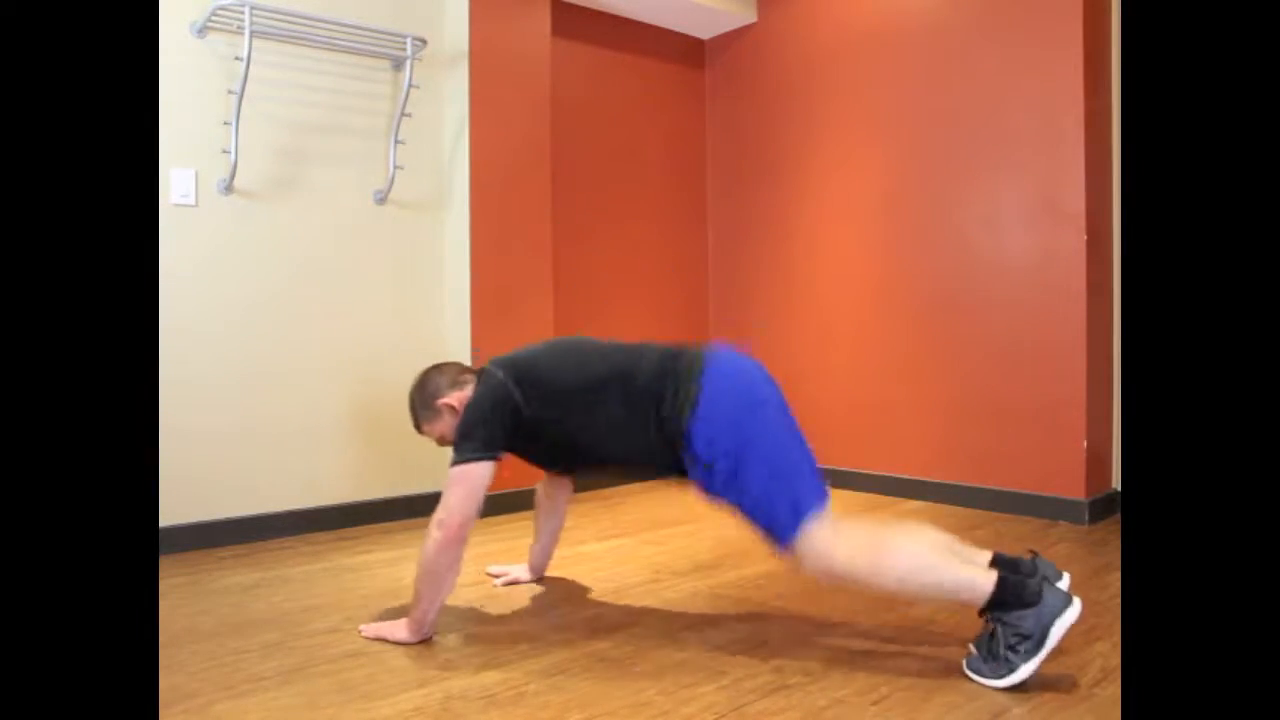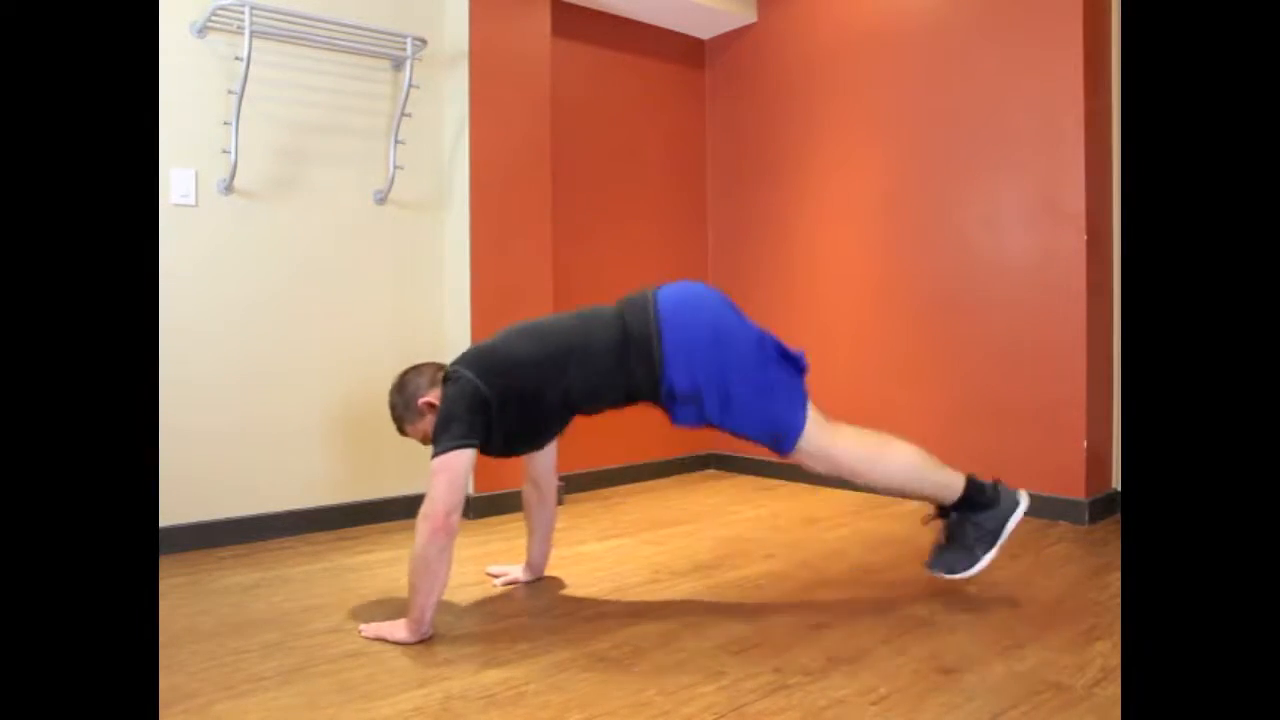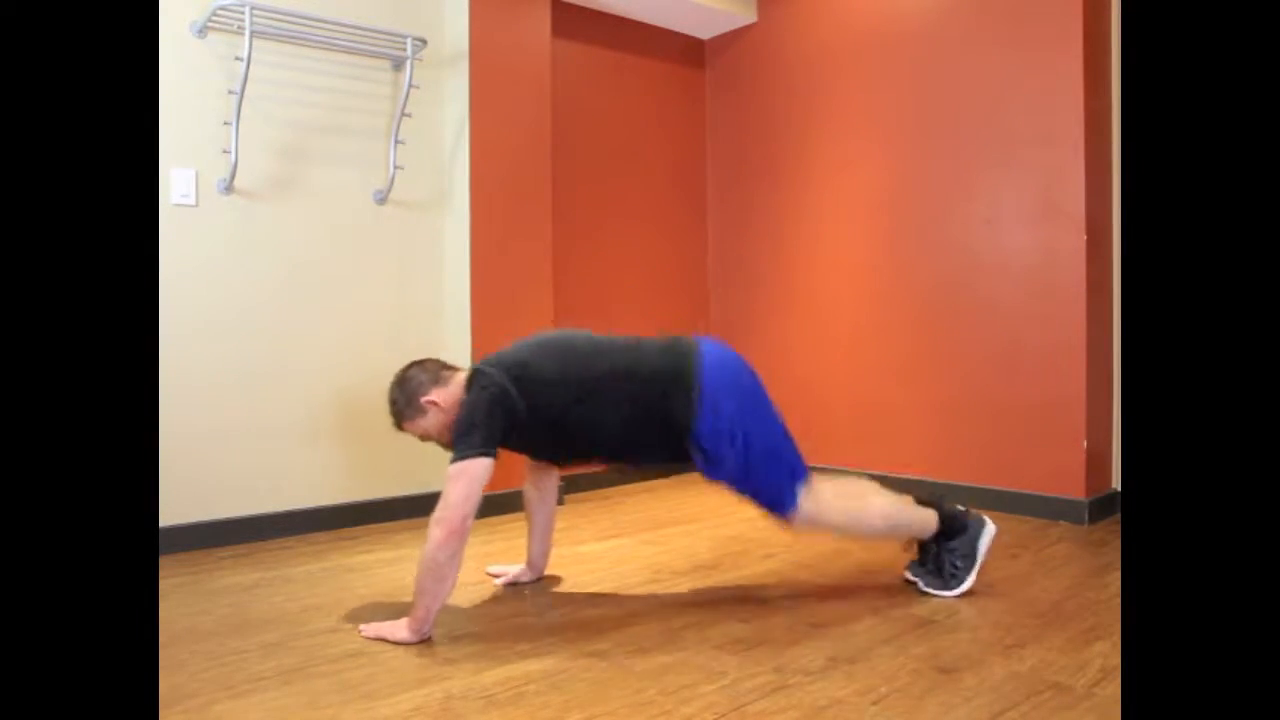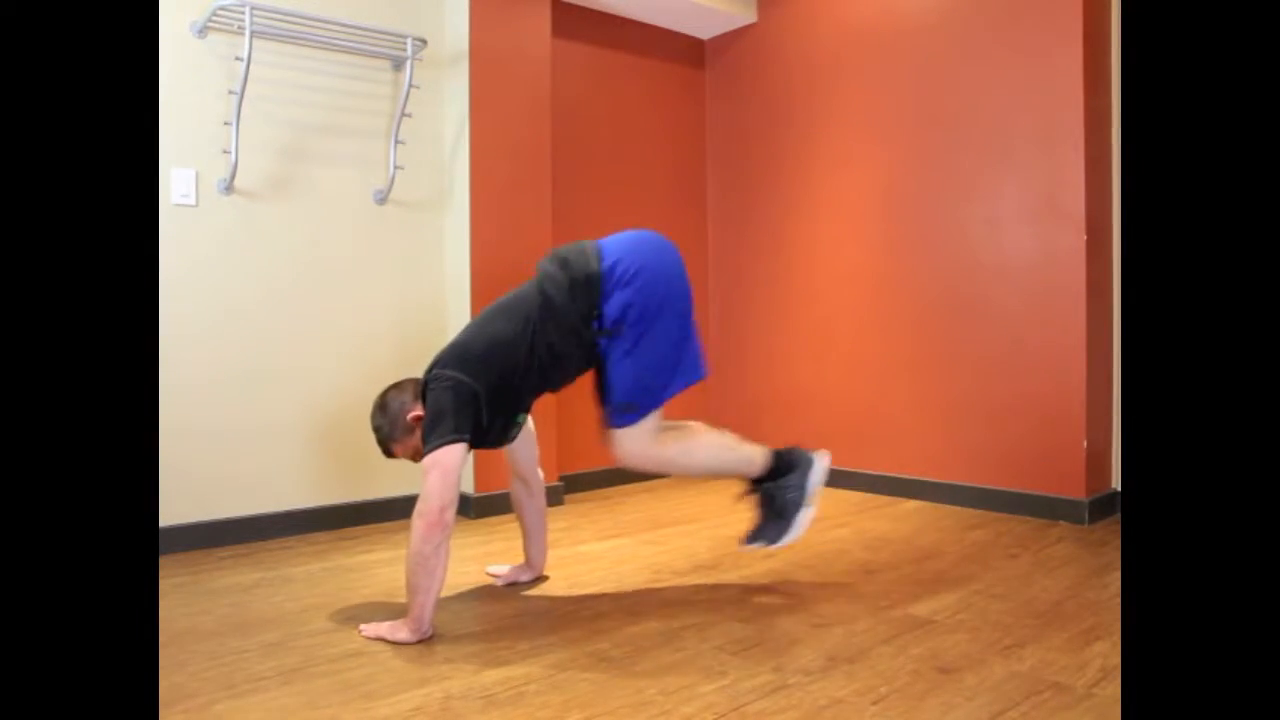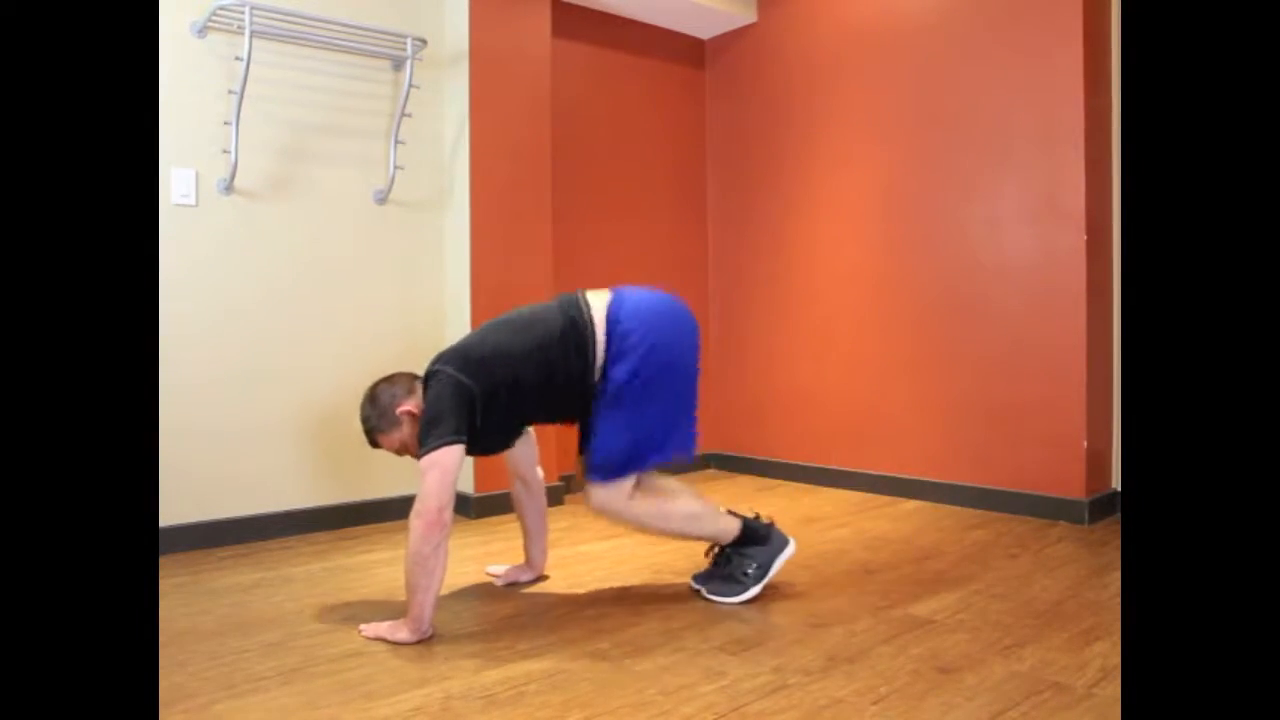
dt=0.3s
person 1, frame 1
left shoulder: (488, 405)
right shoulder: (522, 396)
left elbow: (451, 524)
right elbow: (558, 475)
left wrist: (417, 623)
right wrist: (537, 567)
left hip: (716, 409)
right hip: (716, 388)
left knee: (823, 548)
right knee: (829, 537)
left ankle: (1021, 596)
right ankle: (1009, 570)
person 1, frame 2
left shoulder: (465, 394)
right shoulder: (504, 389)
left elbow: (439, 516)
right elbow: (541, 474)
left wrist: (416, 623)
right wrist: (533, 565)
left hip: (682, 335)
right hip: (683, 325)
left knee: (815, 446)
right knee: (813, 440)
left ankle: (978, 500)
right ankle: (966, 503)
person 1, frame 3
left shoulder: (483, 405)
right shoulder: (507, 392)
left elbow: (452, 524)
right elbow: (543, 470)
left wrist: (417, 623)
right wrist: (534, 565)
left hip: (710, 391)
right hip: (699, 381)
left knee: (802, 507)
right knee: (797, 492)
left ankle: (955, 527)
right ankle: (939, 521)
person 1, frame 4
left shoulder: (449, 395)
right shoulder: (476, 386)
left elbow: (436, 512)
right elbow: (527, 471)
left wrist: (416, 623)
right wrist: (534, 564)
left hip: (634, 273)
right hip: (623, 275)
left knee: (631, 448)
right knee: (640, 438)
left ankle: (781, 469)
right ankle: (776, 479)
person 1, frame 5
left shoulder: (447, 397)
right shoulder: (479, 395)
left elbow: (431, 515)
right elbow: (528, 474)
left wrist: (413, 626)
right wrist: (534, 564)
left hip: (645, 334)
right hip: (637, 328)
left knee: (606, 497)
right knee: (626, 481)
left ankle: (754, 538)
right ankle: (738, 530)
